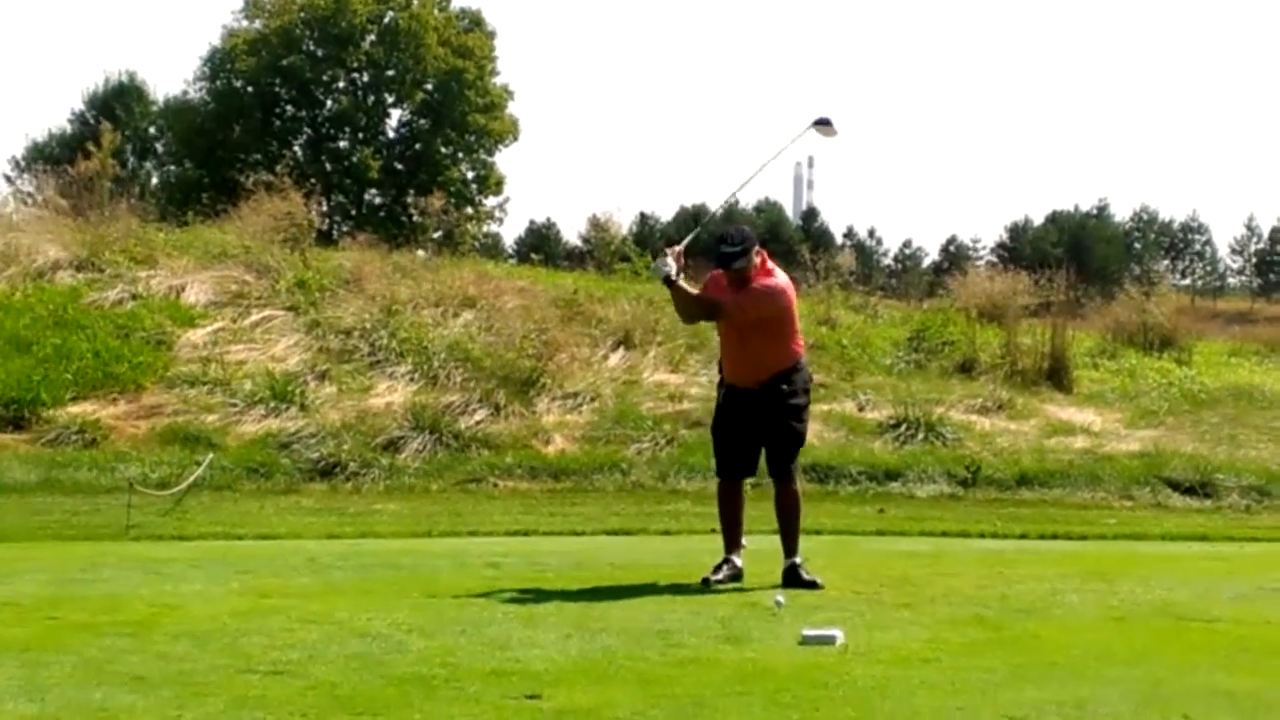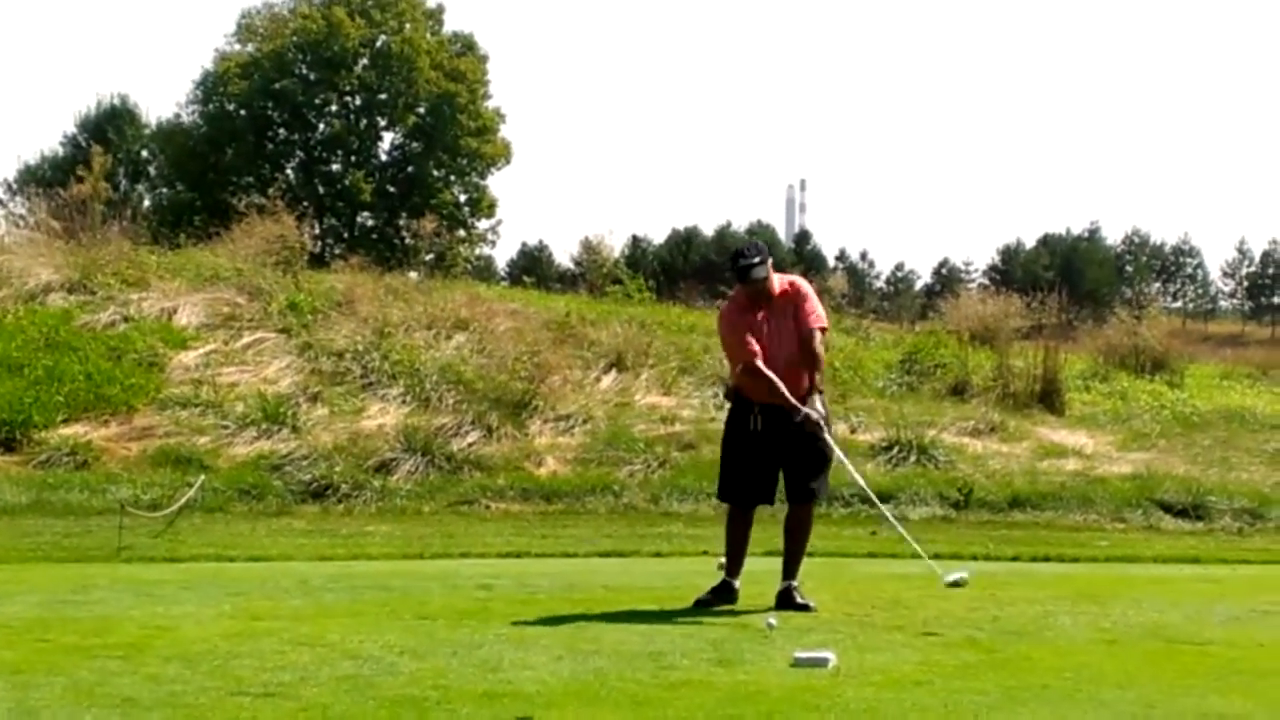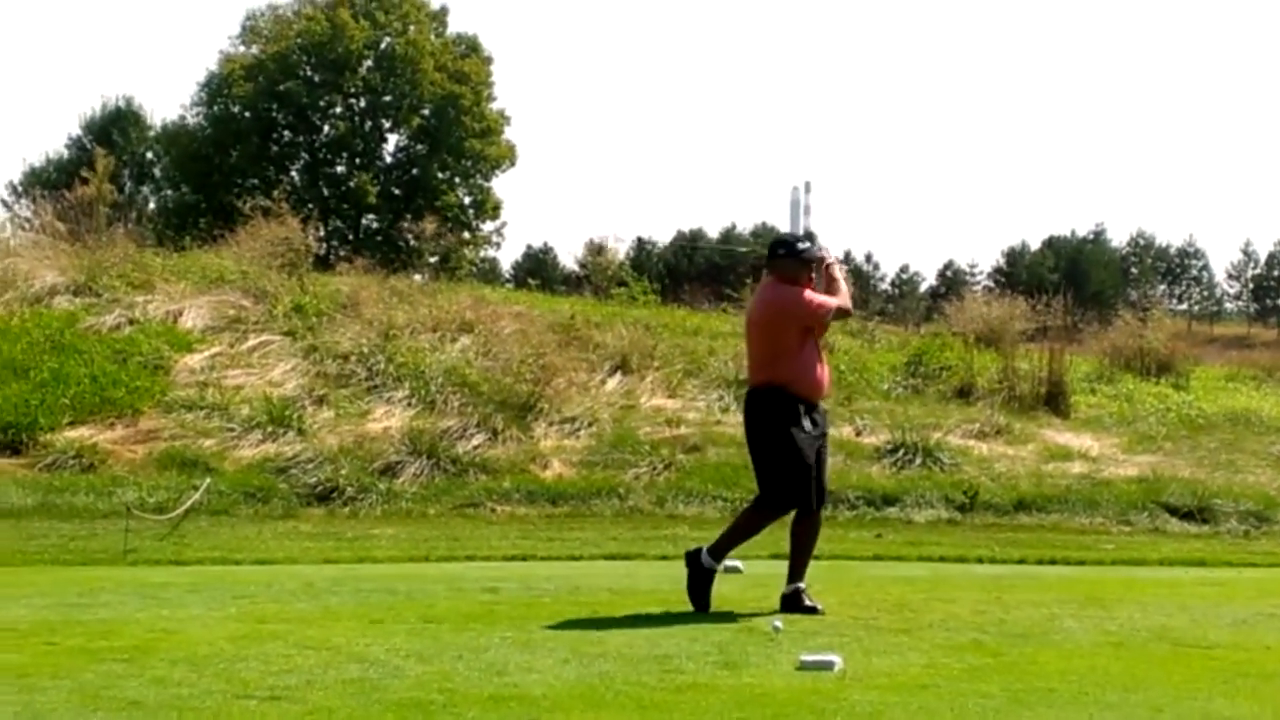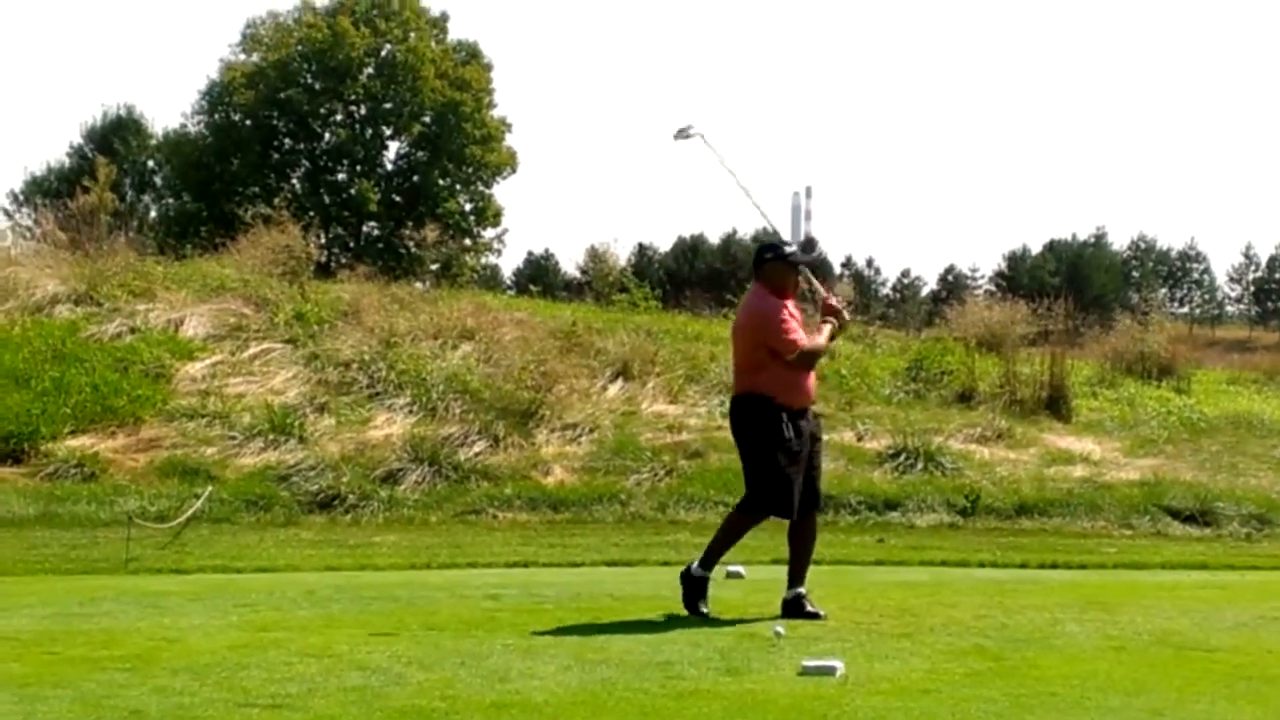
dt=0.4s
person 1, frame 1
left shoulder: (775, 287)
right shoulder: (719, 280)
left elbow: (709, 311)
right elbow: (691, 313)
left wrist: (673, 280)
right wrist: (675, 278)
left hip: (783, 387)
right hip: (736, 388)
left knee: (784, 474)
right knee: (729, 474)
left ankle: (792, 563)
right ankle: (732, 559)
person 1, frame 2
left shoulder: (797, 290)
right shoulder: (733, 314)
left elbow: (814, 345)
right elbow: (755, 369)
left wrist: (814, 396)
right wrist: (795, 405)
left hip: (806, 407)
right hip: (753, 411)
left knee: (803, 500)
right knee: (742, 499)
left ankle: (789, 586)
right ankle: (730, 581)
person 1, frame 3
left shoulder: (785, 296)
right shoulder: (785, 298)
left elbow: (820, 325)
right elbow: (843, 307)
left wrist: (825, 274)
right wrist: (835, 271)
left hip: (801, 411)
right hip: (779, 410)
left knee: (812, 504)
right knee: (778, 499)
left ankle: (795, 589)
right ankle: (707, 558)
person 1, frame 4
left shoulder: (782, 303)
right shoulder: (764, 309)
left elbow: (807, 351)
right elbow: (803, 356)
left wrist: (826, 322)
right wrist: (829, 327)
left hip: (798, 417)
right hip: (762, 417)
left knee: (807, 508)
right knee: (762, 502)
left ankle: (795, 594)
right ankle: (699, 572)
